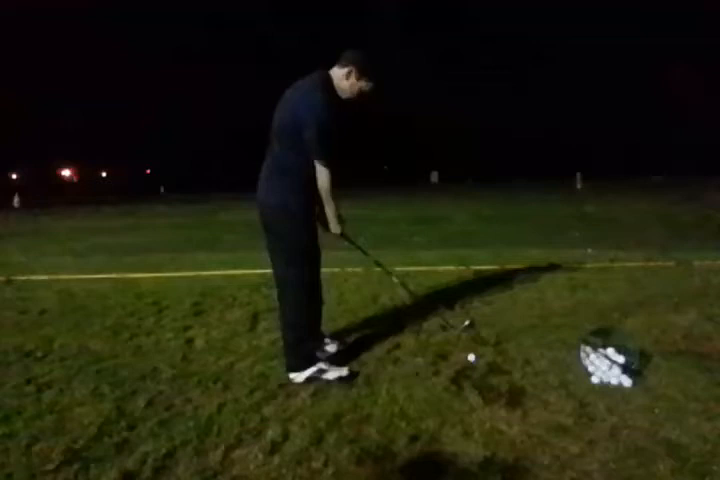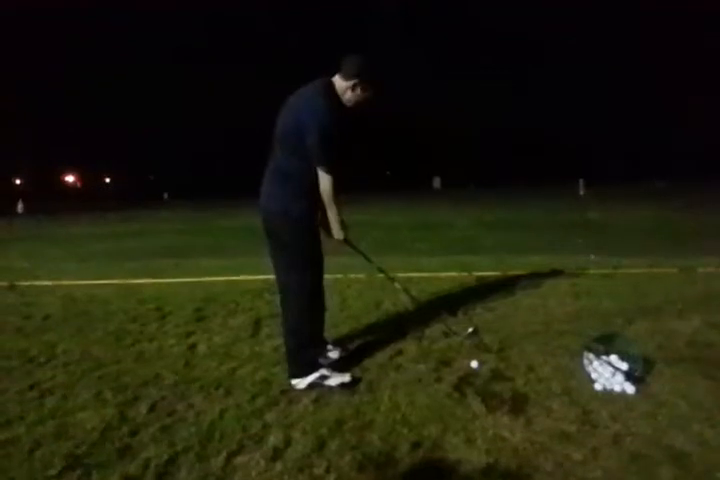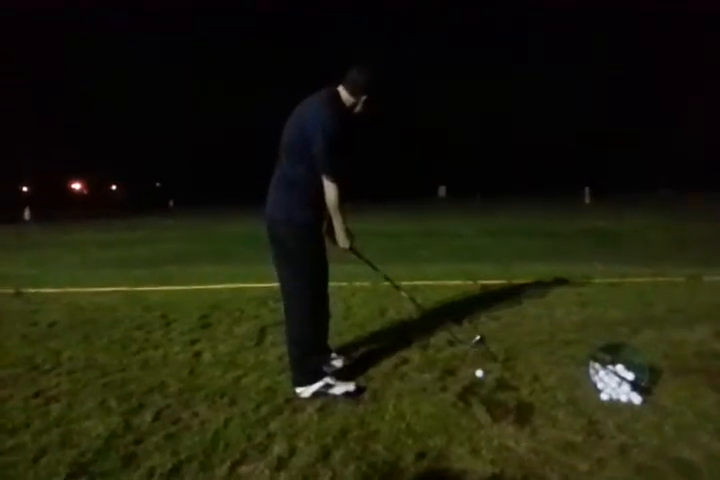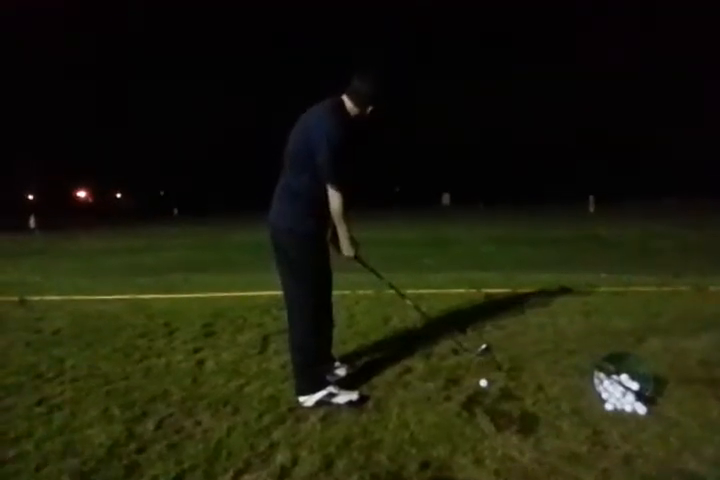
dt=0.4s
person 1, frame 1
left shoulder: (313, 91)
right shoulder: (316, 99)
right elbow: (320, 164)
left wrist: (321, 207)
right wrist: (331, 213)
left hip: (286, 194)
right hip: (285, 200)
left knee: (306, 273)
right knee: (296, 278)
left ankle: (311, 339)
right ankle: (303, 363)
person 1, frame 2
left shoulder: (317, 97)
right shoulder: (320, 105)
right elbow: (324, 171)
left wrist: (324, 212)
right wrist: (334, 219)
left hip: (289, 201)
right hip: (287, 206)
left knee: (309, 279)
right knee: (299, 284)
left ankle: (313, 344)
right ankle: (305, 369)
person 1, frame 3
left shoulder: (323, 106)
right shoulder: (326, 115)
right elbow: (329, 179)
left wrist: (329, 220)
right wrist: (340, 228)
left hip: (294, 209)
right hip: (292, 214)
left knee: (314, 287)
right knee: (303, 293)
left ankle: (318, 352)
right ankle: (309, 377)
person 1, frame 4
left shoulder: (326, 115)
right shoulder: (330, 125)
right elbow: (333, 188)
left wrist: (332, 228)
right wrist: (345, 236)
left hip: (298, 217)
right hip: (296, 223)
left knee: (318, 296)
right knee: (306, 301)
left ankle: (321, 360)
right ankle: (312, 386)
